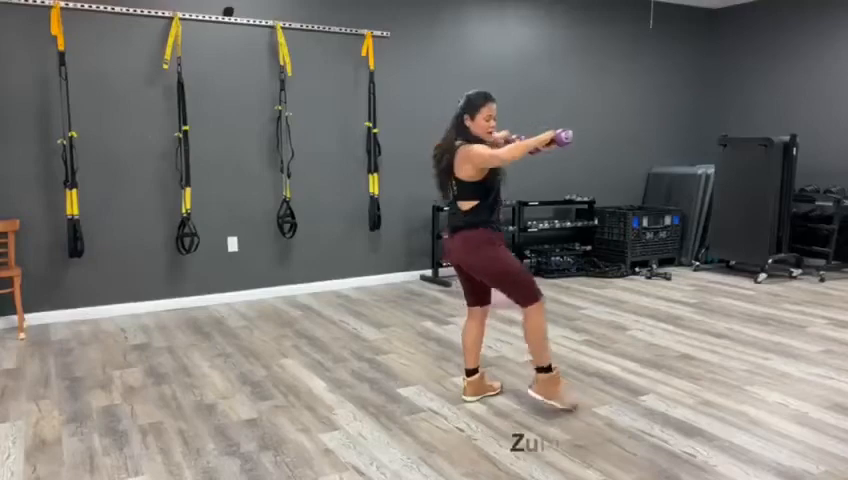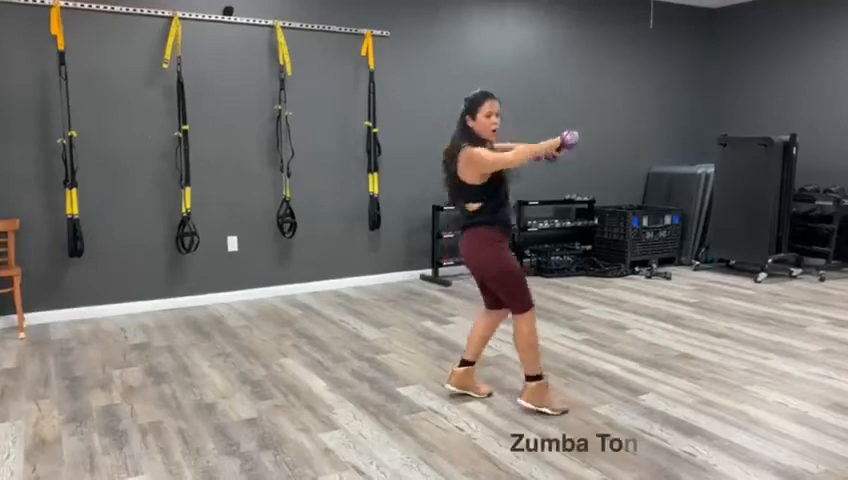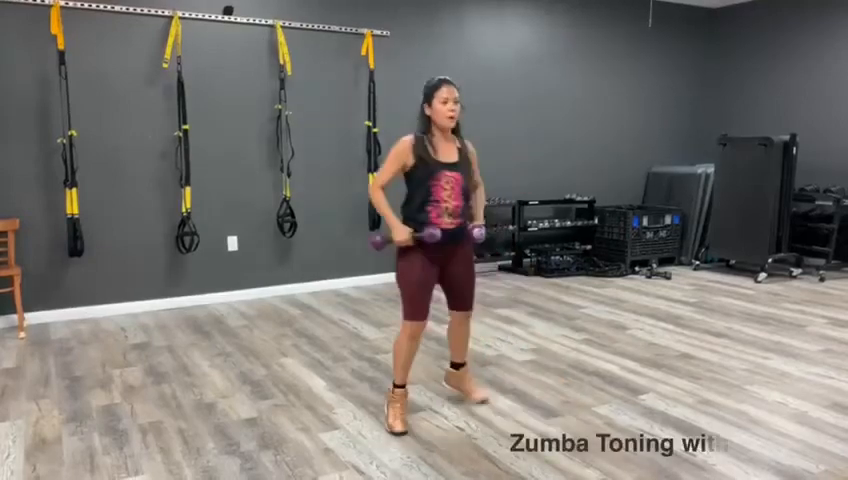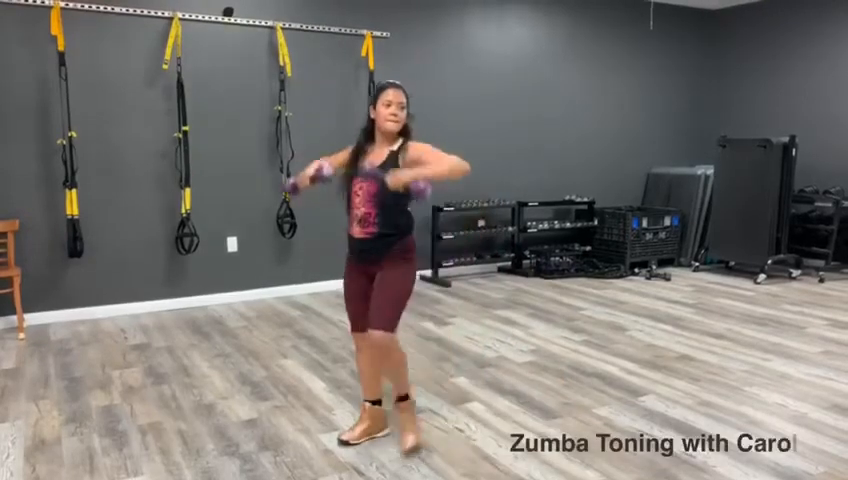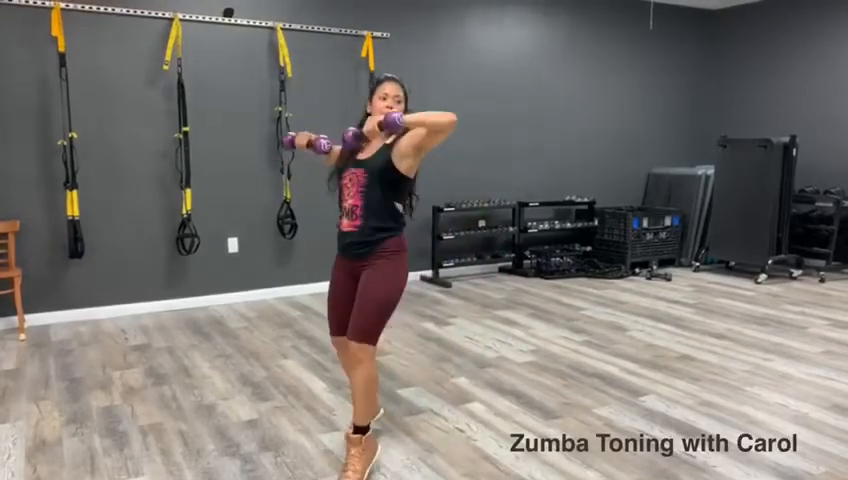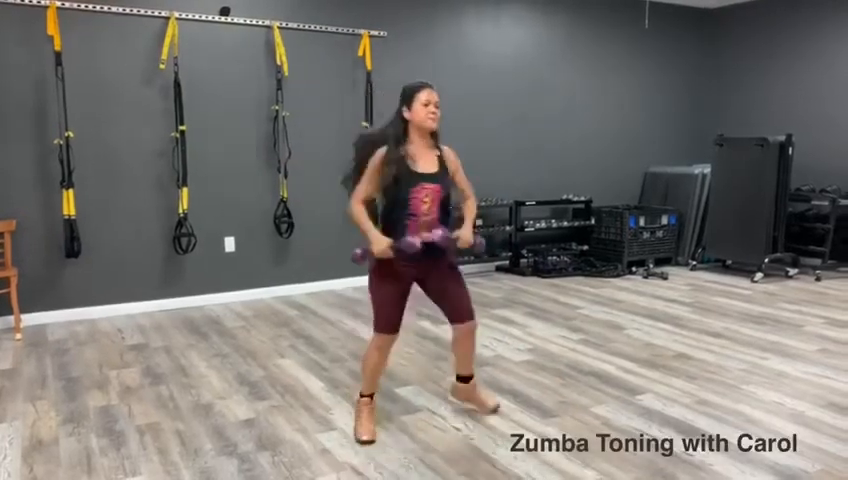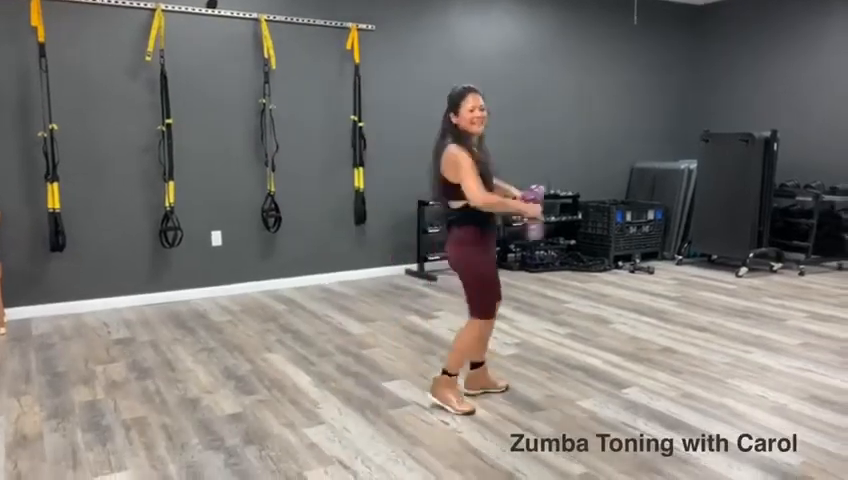
dt=0.5s
person 1, frame 1
left shoulder: (456, 148)
right shoulder: (471, 153)
right elbow: (503, 156)
left wrist: (501, 138)
right wrist: (541, 139)
left hip: (458, 242)
right hip: (480, 243)
left knee: (477, 309)
right knee: (533, 302)
left ankle: (473, 381)
right ankle: (547, 380)
person 1, frame 2
left shoulder: (483, 150)
right shoulder: (471, 155)
left elbow: (507, 151)
right elbow: (508, 159)
left wrist: (531, 148)
right wrist: (548, 145)
left hip: (485, 242)
right hip: (485, 243)
left knee: (497, 308)
right knee: (523, 313)
left ankle: (462, 373)
right ankle: (537, 388)
person 1, frame 3
left shoulder: (465, 148)
right shoulder: (410, 145)
left elbow: (476, 186)
right elbow: (376, 187)
left wrist: (478, 219)
right wrist: (396, 226)
left hip: (457, 244)
right hip: (418, 248)
left knee: (462, 312)
right knee: (414, 324)
left ankle: (458, 374)
right ankle: (397, 397)
person 1, frame 4
left shoulder: (412, 152)
right shoulder: (357, 151)
left elbow: (461, 167)
right elbow: (326, 165)
left wrist: (413, 173)
right wrist: (311, 171)
left hip: (395, 257)
right hip: (358, 258)
left knee: (380, 336)
right knee: (361, 338)
left ankle: (405, 408)
right ankle: (373, 416)
person 1, frame 5
left shoulder: (406, 144)
right shoulder: (356, 146)
left elbow: (449, 120)
right elbow: (333, 156)
right wrist: (309, 143)
left hip: (385, 257)
right hip: (347, 256)
left knee: (360, 346)
right knee: (341, 340)
left ankle: (361, 442)
right ankle: (368, 406)
person 1, frame 6
left shoulder: (446, 155)
right shoulder: (387, 156)
left elbow: (467, 195)
right elbow: (358, 201)
left wrist: (467, 227)
right wrist: (374, 235)
left hip: (438, 256)
right hip: (395, 260)
left knee: (465, 323)
right knee: (385, 336)
left ankle: (466, 387)
right ankle: (365, 405)
person 1, frame 7
left shoulder: (472, 148)
right shoulder: (456, 153)
left elbow: (487, 183)
right elbow: (479, 198)
left wrist: (512, 192)
right wrist: (523, 209)
left hip: (479, 240)
right hip: (467, 242)
left knee: (487, 308)
right knee: (482, 316)
left ankle: (476, 375)
right ankle: (444, 384)
